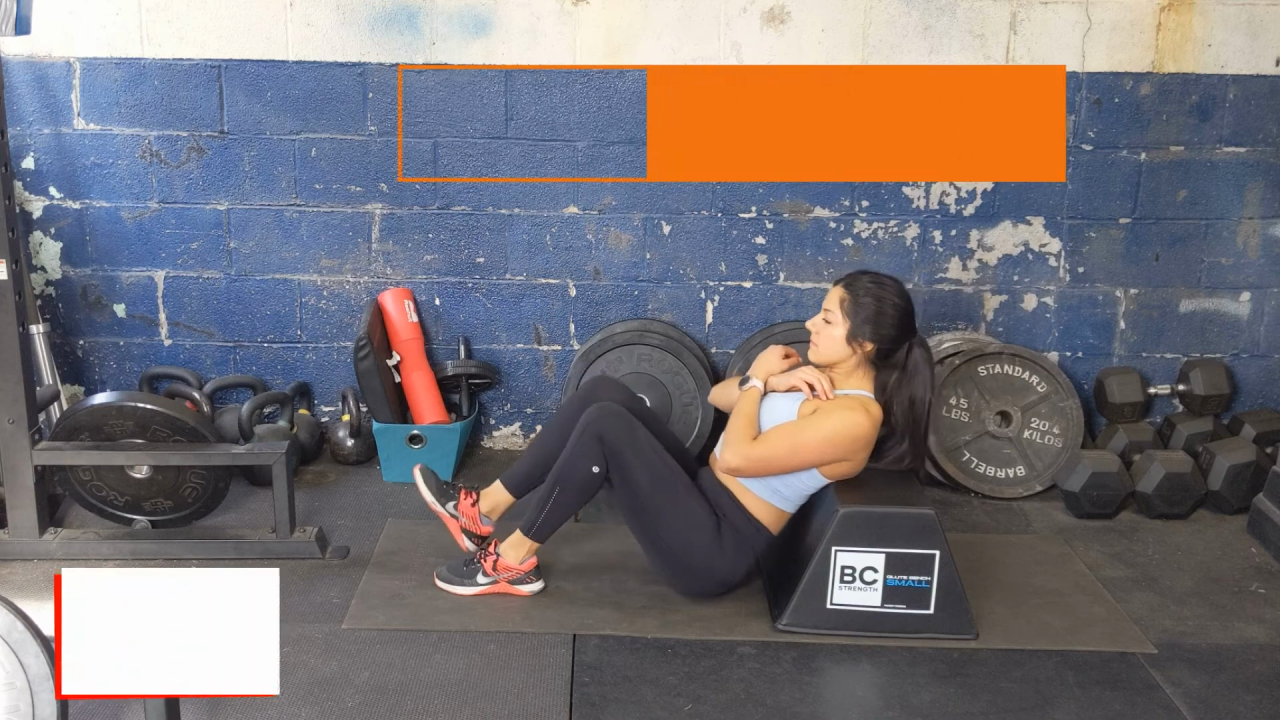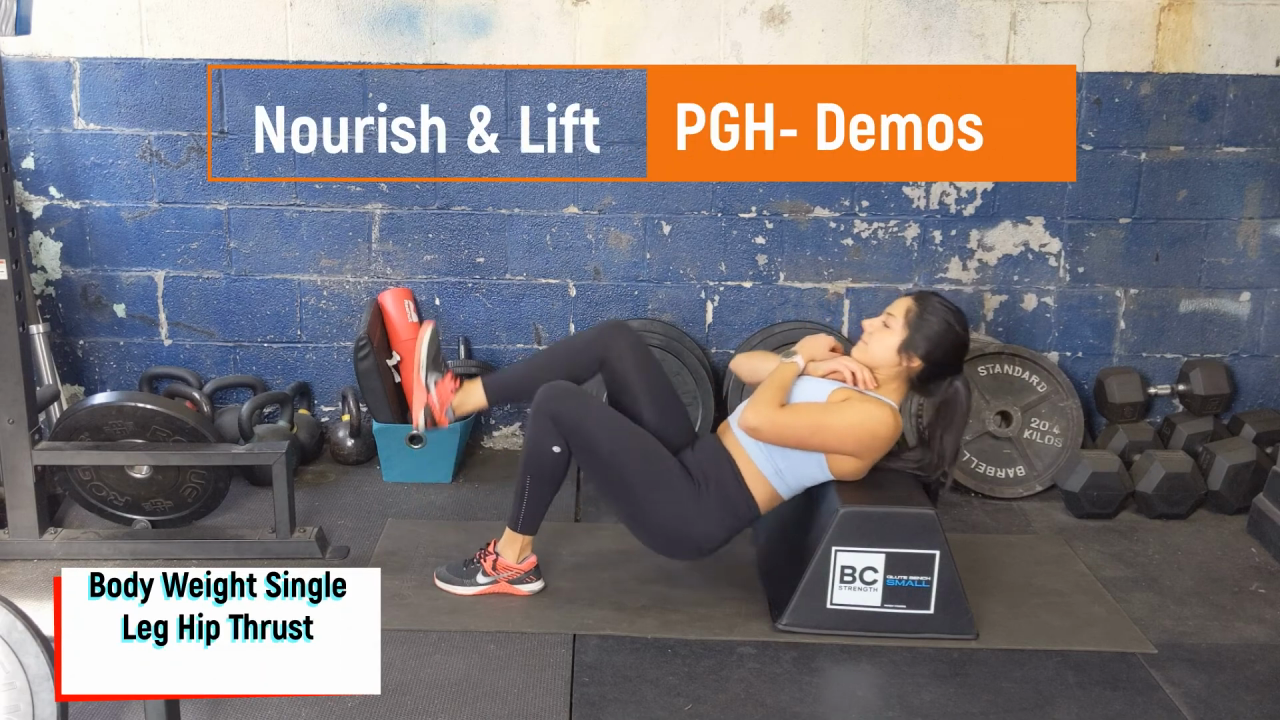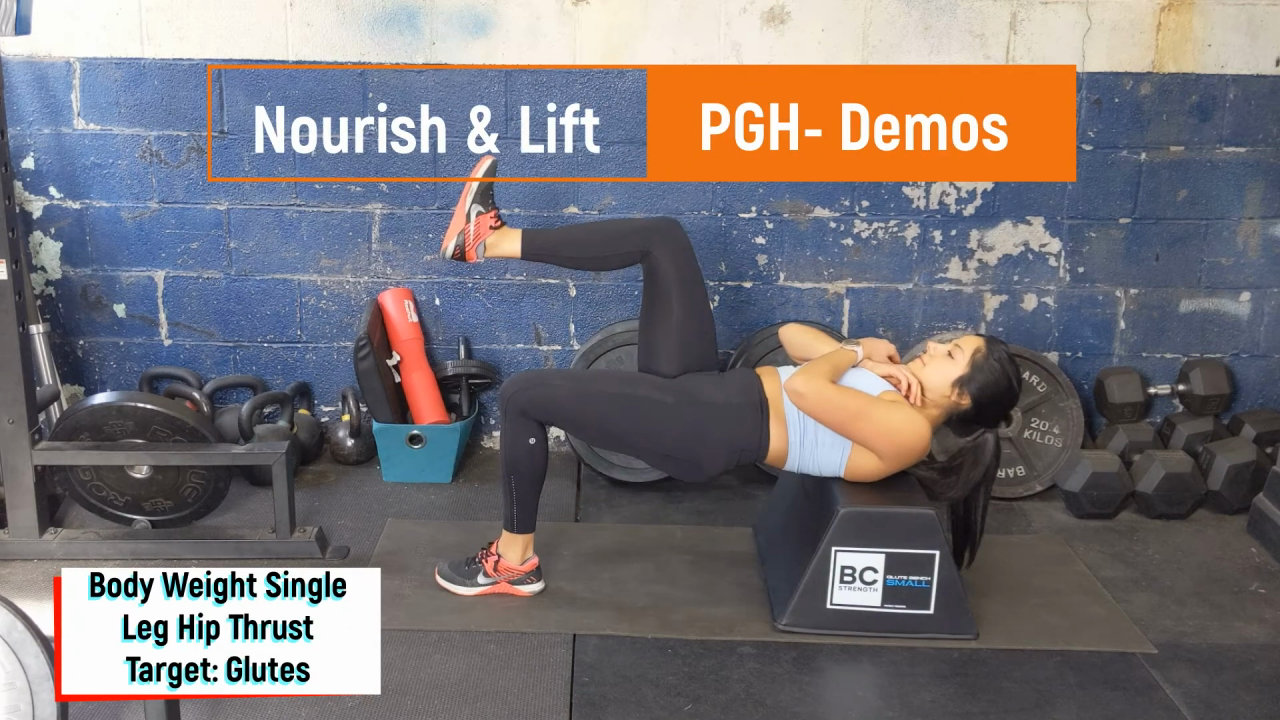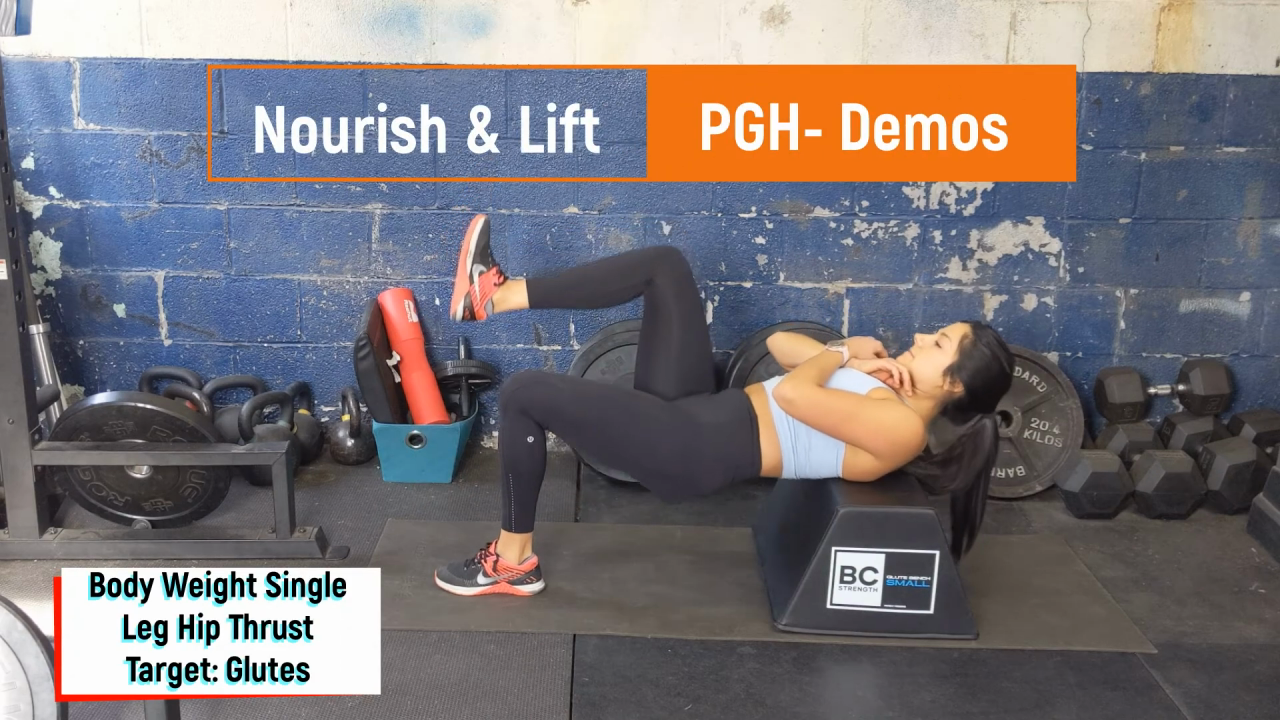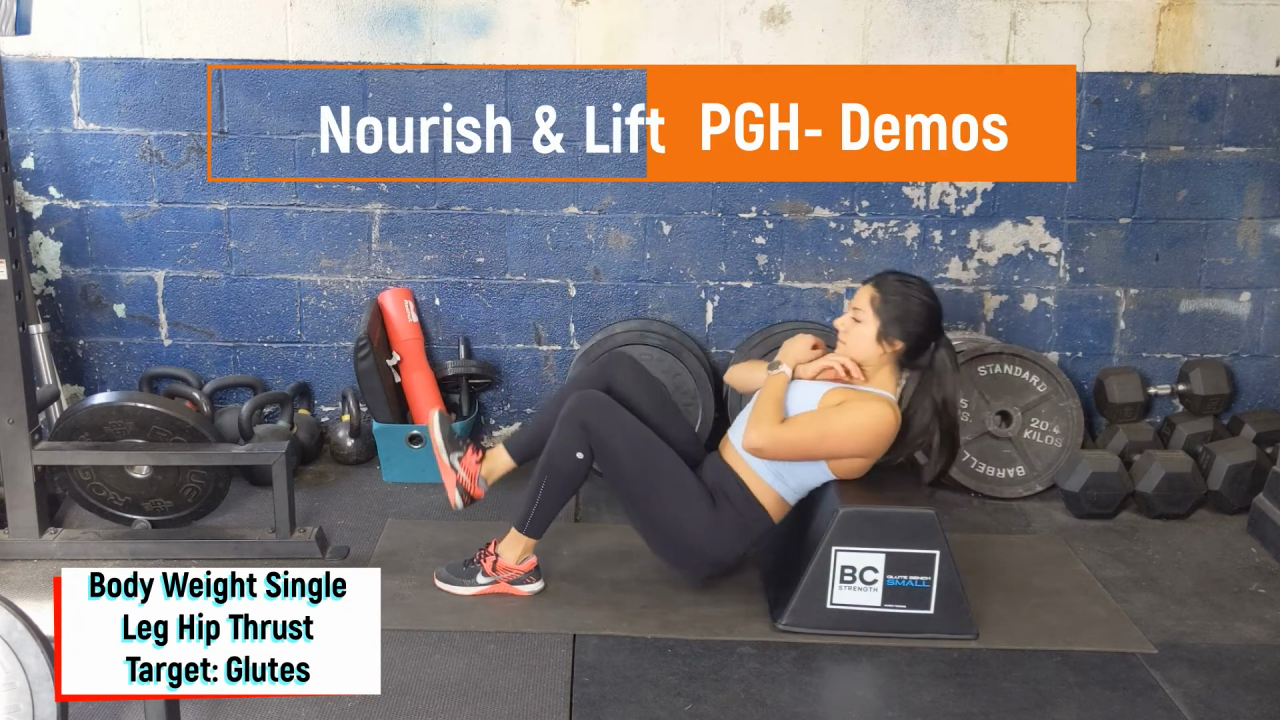
dt=1s
person 1, frame 1
left shoulder: (854, 418)
right shoulder: (826, 377)
left elbow: (735, 457)
right elbow: (717, 397)
left wrist: (758, 380)
right wrist: (773, 382)
left hip: (714, 549)
right hip: (701, 494)
left knee: (605, 423)
right knee: (603, 391)
left ankle: (513, 560)
right ankle: (484, 509)
person 1, frame 2
left shoulder: (873, 419)
right shoulder: (857, 379)
left elbow: (756, 419)
right elbow: (741, 366)
left wrist: (799, 360)
right wrist: (809, 364)
left hip: (694, 513)
right hip: (694, 463)
left knee: (557, 401)
right knee: (614, 338)
left ankle: (512, 560)
right ankle: (458, 399)
person 1, frame 3
left shoulder: (907, 432)
right shoulder: (895, 392)
left elbow: (804, 387)
right elbow: (791, 334)
left wrist: (854, 353)
right wrist: (861, 357)
left hip: (701, 430)
right hip: (703, 389)
left knee: (523, 394)
right knee: (663, 237)
left ankle: (515, 561)
right ankle: (490, 240)
person 1, frame 4
left shoulder: (903, 427)
right shoulder: (888, 393)
left elbow: (791, 392)
right elbow: (779, 343)
left wrist: (840, 353)
right wrist: (848, 355)
left hip: (694, 450)
right hip: (696, 410)
left knee: (524, 393)
right knee: (664, 263)
left ankle: (513, 561)
right ankle: (495, 295)
person 1, frame 5
left shoulder: (874, 415)
right shoulder: (850, 373)
left elbow: (760, 437)
right elbow: (734, 375)
left wrist: (785, 366)
right wrist: (797, 370)
left hip: (708, 530)
right hip: (705, 476)
left knee: (587, 409)
right knee: (615, 368)
left ankle: (512, 561)
right ankle: (483, 468)
